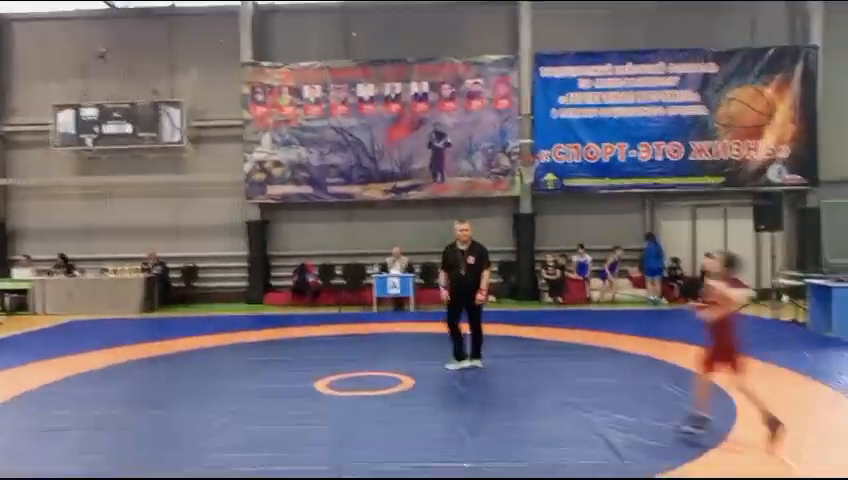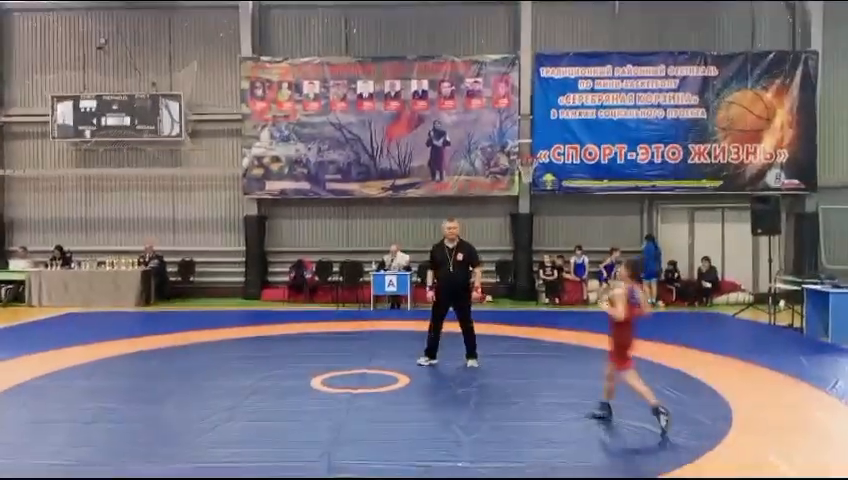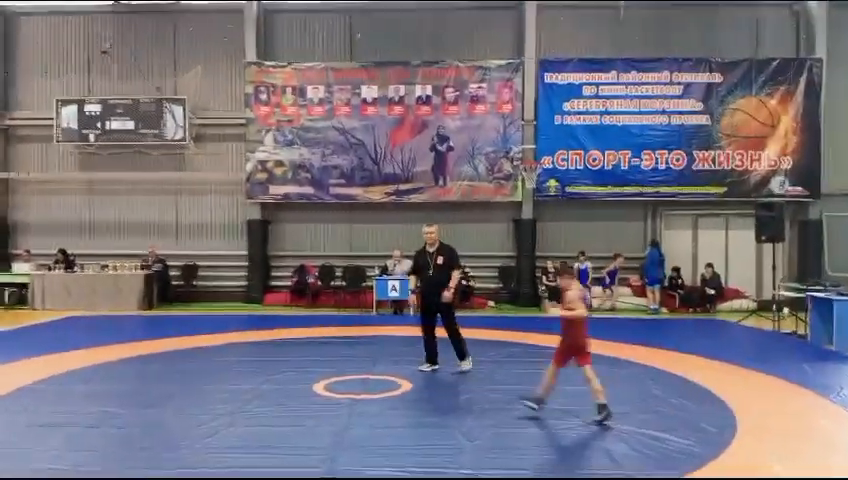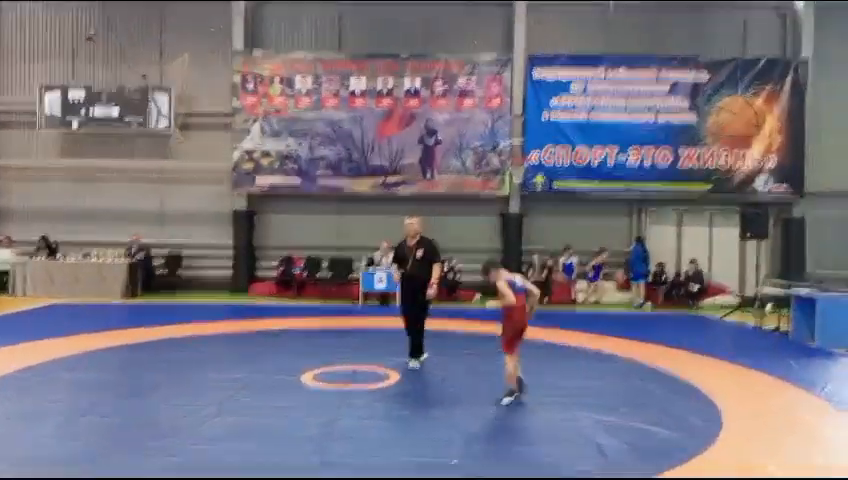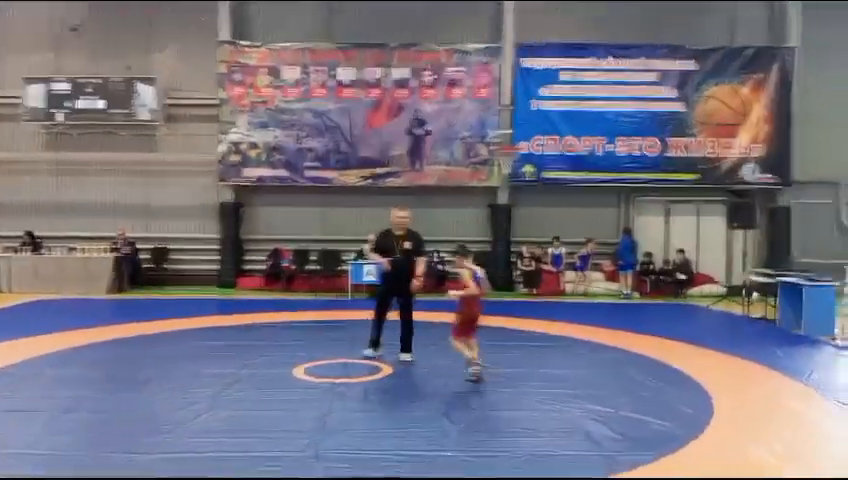
dt=0.4s
person 1, frame 1
left shoulder: (715, 285)
right shoulder: (715, 284)
left elbow: (739, 299)
left wrist: (716, 314)
right wrist: (705, 307)
left hip: (720, 341)
right hip: (728, 339)
left knee: (703, 377)
right knee: (741, 383)
left ankle: (699, 420)
right ankle: (771, 421)
person 1, frame 2
left shoulder: (619, 291)
right shoulder: (637, 290)
left elbow: (620, 316)
right elbow: (645, 310)
left wrist: (607, 308)
left hip: (620, 337)
right hip: (626, 335)
left knee: (630, 377)
right knee: (610, 372)
left ankle: (658, 408)
right ankle: (605, 408)
person 1, frame 3
left shoulder: (571, 294)
right shoulder: (579, 290)
left elbow: (583, 313)
left wrist: (560, 313)
right wrist: (560, 309)
left hip: (571, 338)
right hip: (581, 338)
left knee: (553, 369)
right knee: (588, 373)
left ankle: (538, 400)
right ankle: (603, 408)
person 1, frame 4
left shoulder: (500, 283)
right shoulder: (518, 278)
left elbow: (511, 300)
right elbow: (536, 292)
left wrist: (496, 304)
right wrist: (530, 308)
left hip: (511, 322)
right hip: (522, 321)
left knee: (509, 356)
right knee: (512, 353)
left ankle: (512, 392)
right ankle: (518, 382)
person 1, frame 5
left shoulder: (464, 271)
right shoulder: (478, 270)
left elbow: (474, 290)
right elbow: (484, 289)
left wrist: (456, 293)
left hip: (466, 310)
right hip: (476, 309)
left knee: (455, 339)
right knee: (471, 340)
left ankle: (473, 362)
right ankle: (475, 373)
person 2, frame 1
left shoulder: (479, 249)
right shoulder: (449, 250)
left elbow: (486, 271)
right elbow: (444, 271)
left wrist: (482, 291)
right wrist: (443, 288)
left hip: (473, 294)
right hip: (455, 294)
left knee: (475, 326)
right knee: (452, 324)
left ankle: (476, 357)
right ankle: (460, 358)
person 2, frame 2
left shoulder: (467, 248)
right shoulder: (436, 249)
left elbow: (477, 269)
right elbow: (431, 270)
left wrist: (477, 288)
right wrist: (429, 288)
left hip: (462, 293)
right hip: (441, 293)
left knee: (467, 325)
right knee: (435, 325)
left ankle: (472, 357)
right ankle: (430, 356)
person 2, frame 3
left shoulder: (448, 251)
right shoulder: (419, 254)
left elbow: (456, 271)
right elbow: (414, 275)
left wrist: (450, 289)
right wrist: (412, 292)
left hip: (444, 297)
right hip: (426, 298)
left knee: (452, 328)
right knee: (427, 330)
left ankle: (464, 358)
right ankle: (431, 362)
person 2, frame 4
left shoulder: (428, 244)
right shoulder: (400, 246)
left elbow: (437, 265)
right elbow: (396, 264)
left wrist: (433, 285)
right wrist: (397, 272)
left hip: (422, 290)
right hip: (406, 290)
left knee: (417, 323)
right knee: (409, 323)
left ankle: (415, 356)
right ankle: (419, 352)
person 2, frame 5
left shoulder: (415, 237)
right shoulder: (383, 236)
left elbow: (421, 258)
right elbow: (374, 254)
left wrist: (418, 277)
right wrist: (381, 261)
left hip: (406, 282)
right hip: (387, 281)
left knee: (406, 316)
right knee: (379, 314)
left ankle: (406, 350)
right ankle: (373, 346)
